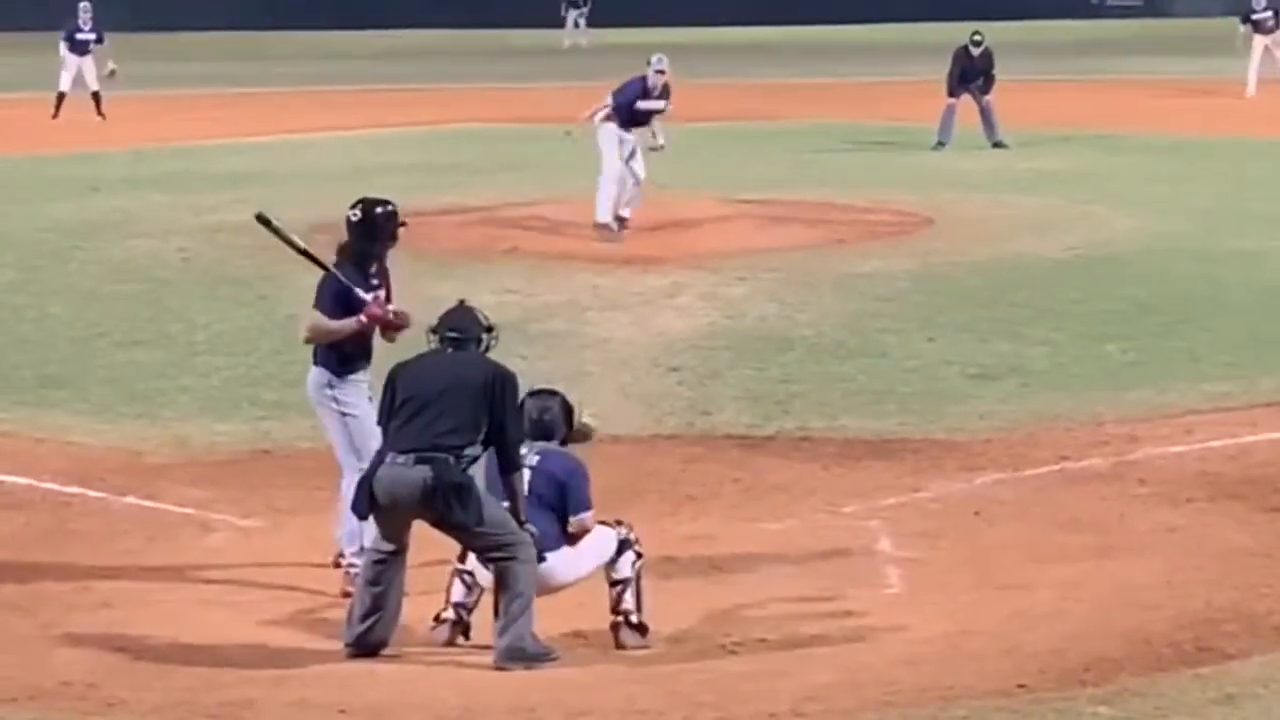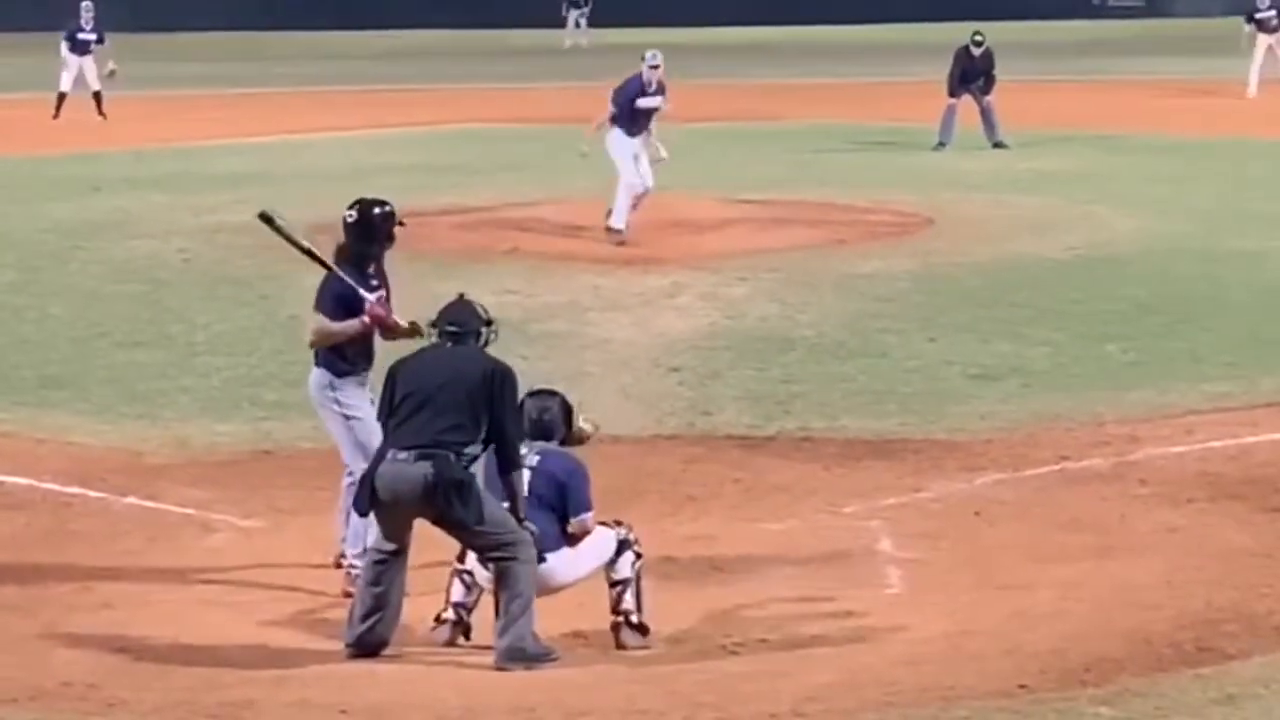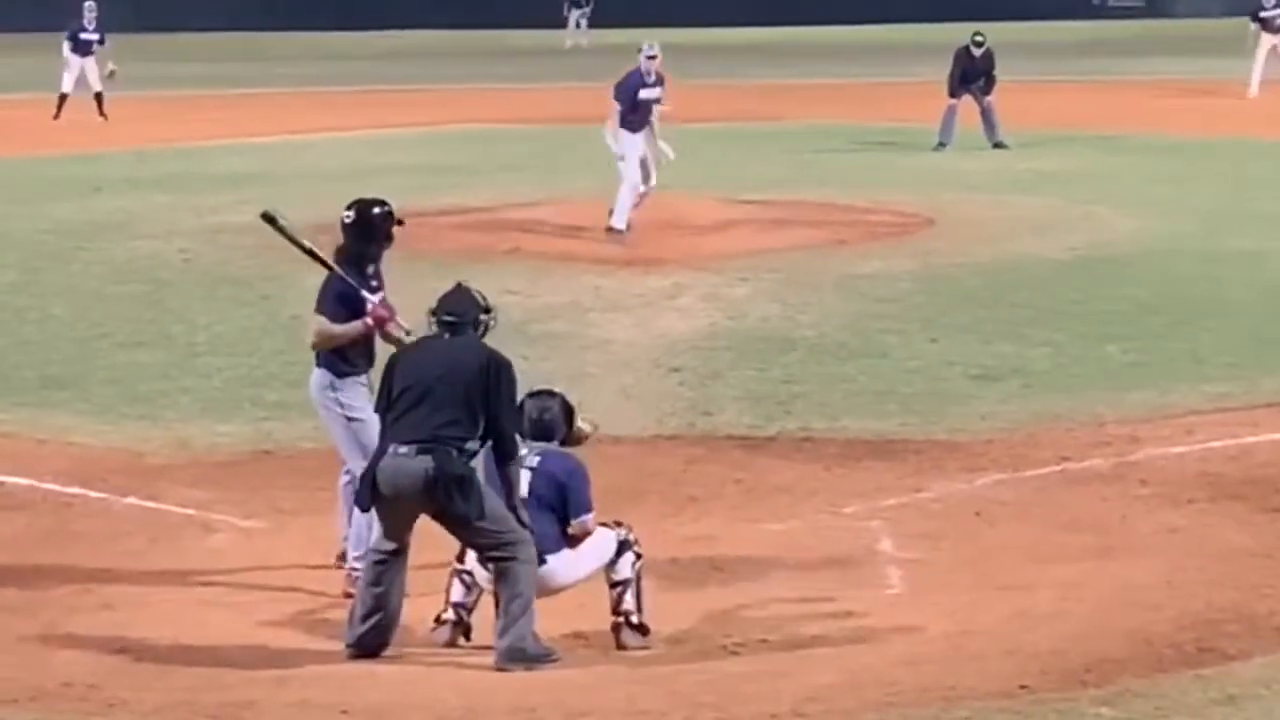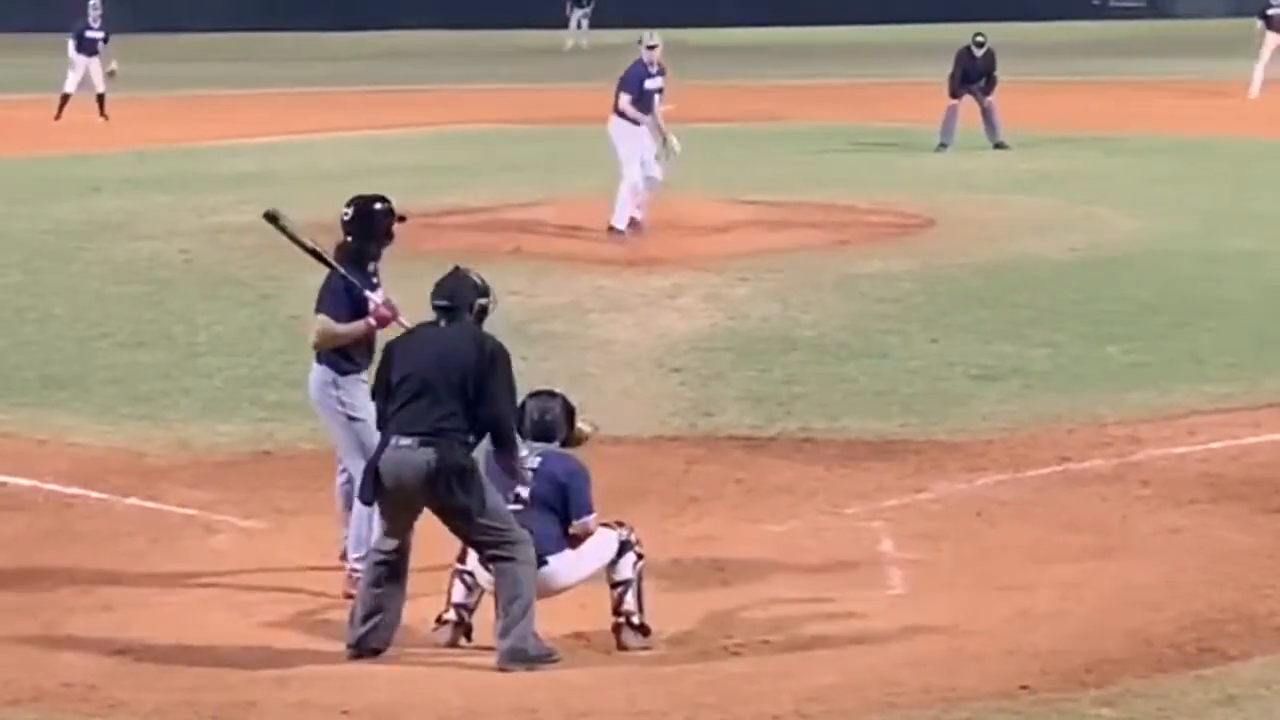
dt=0.1s
person 1, frame 1
left shoulder: (378, 272)
right shoulder: (341, 278)
left elbow: (385, 331)
right elbow: (311, 332)
left wrist: (395, 323)
right wrist: (361, 320)
left hip: (355, 378)
right hip: (335, 382)
left knee: (360, 463)
right knee: (369, 470)
left ankle: (347, 548)
right ankle: (356, 571)
person 1, frame 2
left shoulder: (375, 272)
right shoulder: (341, 279)
left elbow: (383, 328)
right elbow: (316, 335)
left wrist: (402, 329)
right wrist: (364, 321)
left hip: (355, 380)
right hip: (337, 383)
left knee: (360, 465)
left ankle: (348, 548)
right ankle: (358, 571)
person 1, frame 3
left shoulder: (371, 272)
right shoulder: (342, 280)
right elbow: (318, 337)
left wrist: (393, 335)
right wrist: (368, 323)
left hip: (352, 380)
right hip: (339, 384)
left knee: (358, 464)
left ankle: (351, 547)
right ankle: (359, 572)
person 1, frame 4
left shoulder: (367, 270)
right shoulder: (343, 278)
right elbow: (320, 337)
right wrist: (370, 322)
left hip: (350, 378)
right hip: (339, 383)
left knee: (354, 464)
left ankle: (353, 546)
right ankle: (359, 573)
person 2, frame 1
left shoulder: (404, 370)
right shoulder: (495, 375)
right elbow: (508, 454)
right wrist: (520, 516)
left hip: (388, 475)
right hip: (439, 477)
left knee: (386, 547)
right knee: (516, 547)
left ankle: (362, 638)
right ankle: (516, 646)
person 2, frame 2
left shoulder: (404, 366)
right shoulder: (495, 371)
right elbow: (507, 452)
right wrist: (519, 514)
left hip: (389, 471)
right hip: (440, 474)
left knee: (388, 546)
right knee: (516, 547)
left ankle: (364, 638)
right ankle: (516, 646)
person 2, frame 3
left shoulder: (404, 356)
right shoulder: (491, 362)
left elbow: (384, 423)
right elbow: (504, 440)
right wrist: (512, 500)
left hip: (391, 466)
right hip: (441, 469)
left knee: (388, 546)
right knee: (514, 547)
left ankle: (365, 639)
right ankle: (517, 647)
person 2, frame 4
left shoulder: (401, 344)
right shoulder: (487, 348)
left elbow: (381, 414)
right elbow: (501, 426)
right wrist: (518, 476)
left hip: (393, 458)
right hip: (443, 461)
left knee: (390, 544)
right knee: (512, 546)
left ankle: (366, 638)
right ankle: (518, 647)
person 3, frame 1
right shoulder: (568, 463)
right elbow: (584, 526)
left wrist: (575, 434)
left hip: (493, 573)
right hip: (546, 569)
left knee: (474, 548)
right knee: (621, 538)
left ankle: (450, 622)
right ankle: (628, 626)
person 3, frame 2
right shoulder: (568, 464)
right elbow: (585, 527)
left wrist: (573, 436)
left hip: (492, 574)
right hip: (546, 569)
left knee: (473, 548)
right knee: (620, 538)
left ankle: (450, 623)
right ankle: (628, 627)
person 3, frame 3
right shoulder: (568, 464)
right elbow: (585, 528)
left wrist: (568, 440)
left hip: (492, 574)
right hip: (546, 573)
left knee: (472, 546)
right knee: (621, 539)
left ankle: (451, 623)
right ankle: (629, 628)
person 3, frame 4
left shoulder: (495, 455)
right shoulder: (569, 466)
right elbow: (586, 528)
left wrist: (566, 442)
left hip: (494, 575)
right hip: (547, 573)
left knee: (473, 546)
right knee: (622, 539)
left ankle: (451, 624)
right ankle: (630, 628)
person 4, frame 1
left shoulder: (666, 91)
right shoulder: (633, 87)
left elbow: (653, 115)
right elbow: (606, 104)
left wrist: (657, 136)
left hip: (629, 131)
right hip: (611, 126)
left knee: (638, 175)
right knee: (613, 171)
left ankle: (622, 214)
right ankle: (602, 221)
person 4, frame 2
left shoulder: (661, 88)
right shoulder: (631, 86)
right elbow: (609, 112)
left wrist: (655, 143)
left hip: (637, 138)
right hip: (618, 135)
left knee: (645, 183)
right knee: (630, 180)
left ankle: (618, 214)
right ankle: (615, 227)
person 4, frame 3
left shoulder: (659, 79)
right shoulder: (631, 81)
right elbow: (614, 114)
left wrist: (657, 141)
right wrist: (615, 143)
left hip: (639, 134)
right hip: (623, 134)
left knee: (648, 182)
right knee: (632, 180)
left ankle: (619, 212)
right ankle: (616, 226)
person 4, frame 4
left shoulder: (661, 71)
right shoulder: (635, 72)
right elbow: (623, 105)
left wrist: (665, 133)
right wrist: (645, 119)
left hip: (643, 128)
right hip: (624, 126)
left knee: (653, 175)
right knee: (633, 177)
left ankle: (634, 214)
right ankle: (617, 226)
